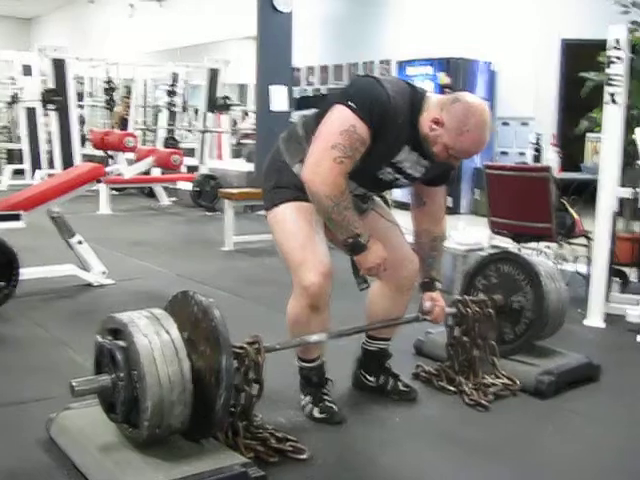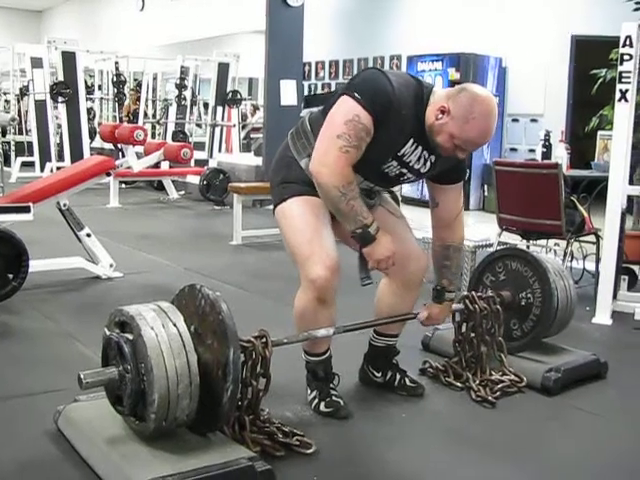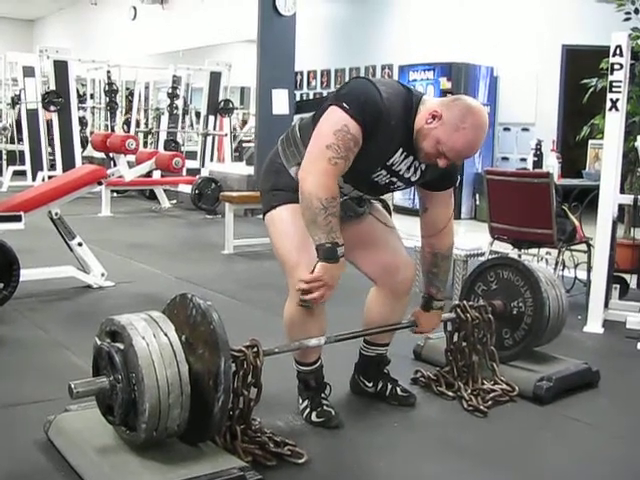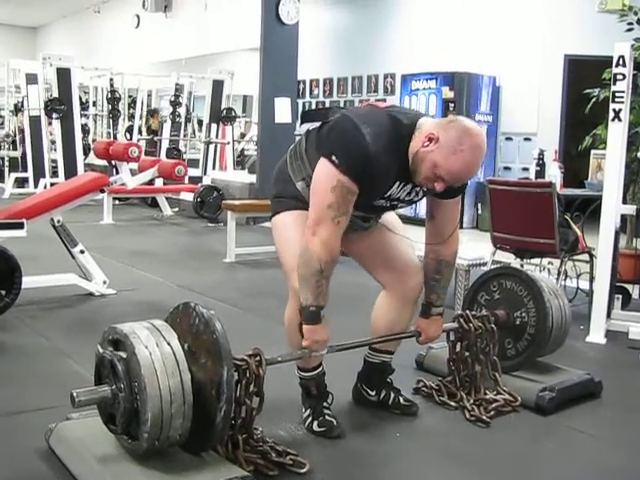
dt=0.7s
person 1, frame 1
left shoulder: (439, 156)
right shoulder: (376, 100)
left elbow: (430, 222)
right elbow: (319, 176)
left wrist: (430, 284)
right wrist: (361, 243)
left hip: (350, 190)
right hip: (297, 179)
left knee: (404, 269)
right knee: (314, 279)
left ankle: (372, 368)
right ankle: (312, 383)
person 1, frame 2
left shoulder: (450, 156)
right shoulder: (381, 92)
left elbow: (449, 225)
right elbow: (327, 167)
left wrist: (444, 297)
right wrist: (369, 235)
left hip: (361, 188)
right hip: (305, 174)
left knee: (412, 265)
right knee: (321, 273)
left ankle: (379, 364)
right ankle: (319, 378)
person 1, frame 3
left shoulder: (442, 163)
right shoulder: (370, 101)
left elbow: (438, 233)
right elbow: (316, 178)
left wrist: (433, 304)
right wrist: (331, 257)
left hip: (351, 197)
right hip: (294, 182)
left knee: (400, 275)
right knee: (310, 285)
left ankle: (370, 373)
right ankle: (311, 387)
person 1, frame 4
left shoulder: (450, 163)
right shoulder: (362, 140)
left elbow: (443, 240)
right elbow: (322, 235)
left wrist: (433, 310)
right wrist: (314, 317)
left hip: (365, 204)
right hip: (301, 190)
left knee: (409, 280)
right knee: (305, 289)
left ankle: (372, 382)
right ankle: (313, 395)
